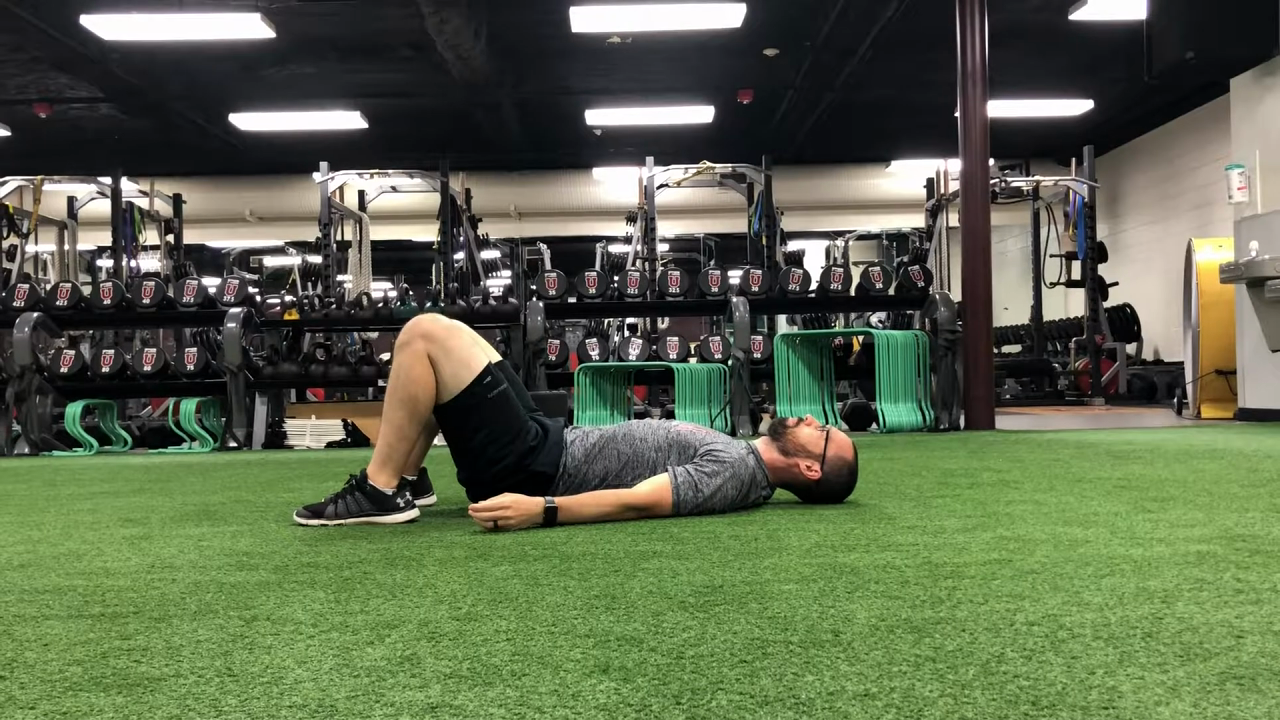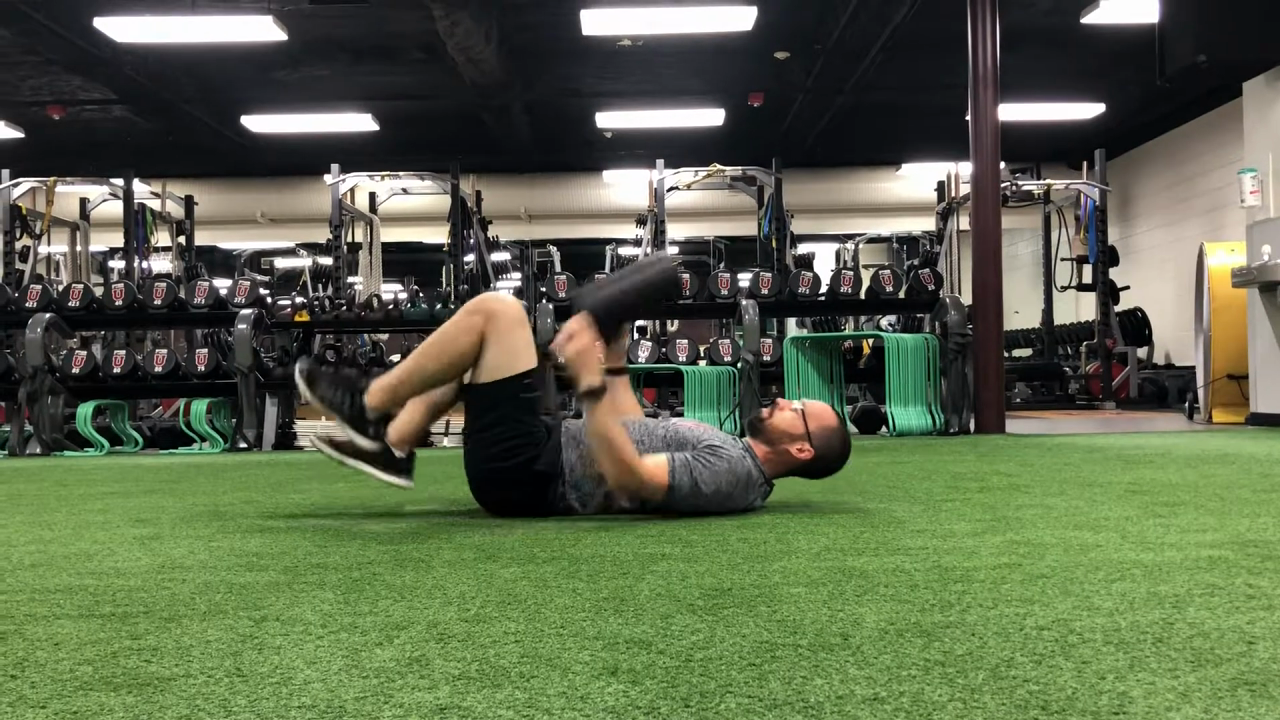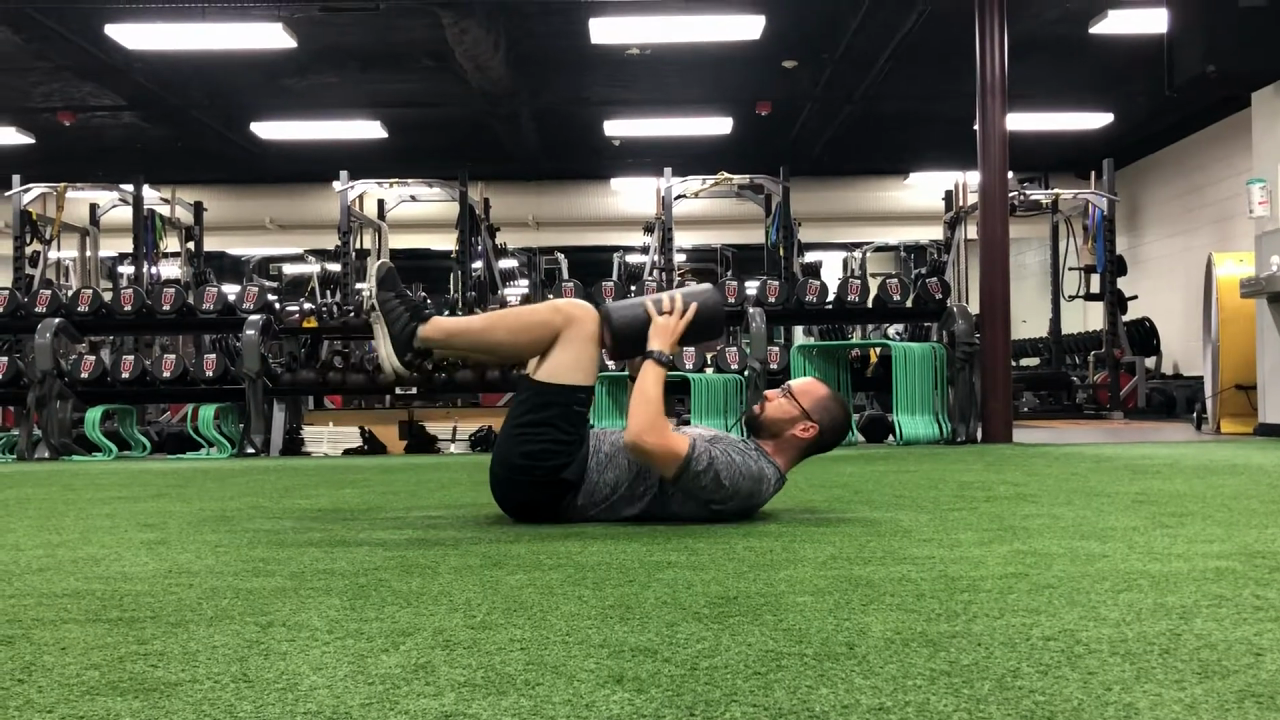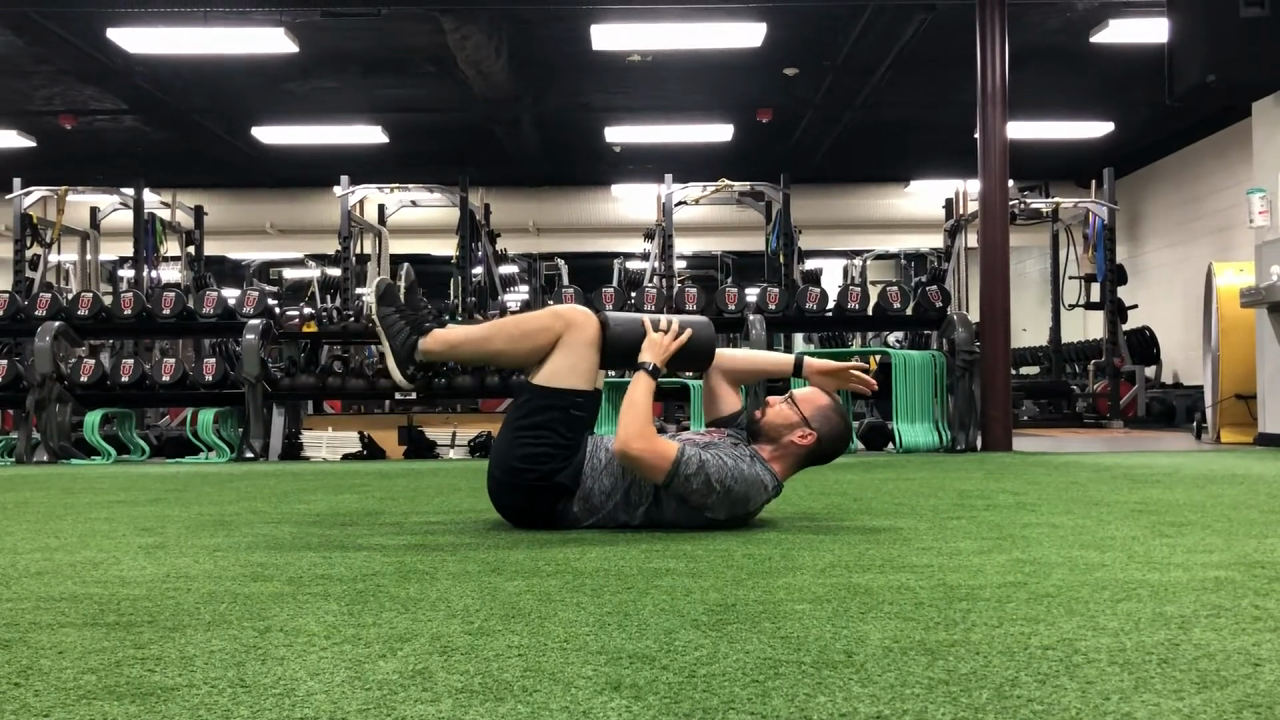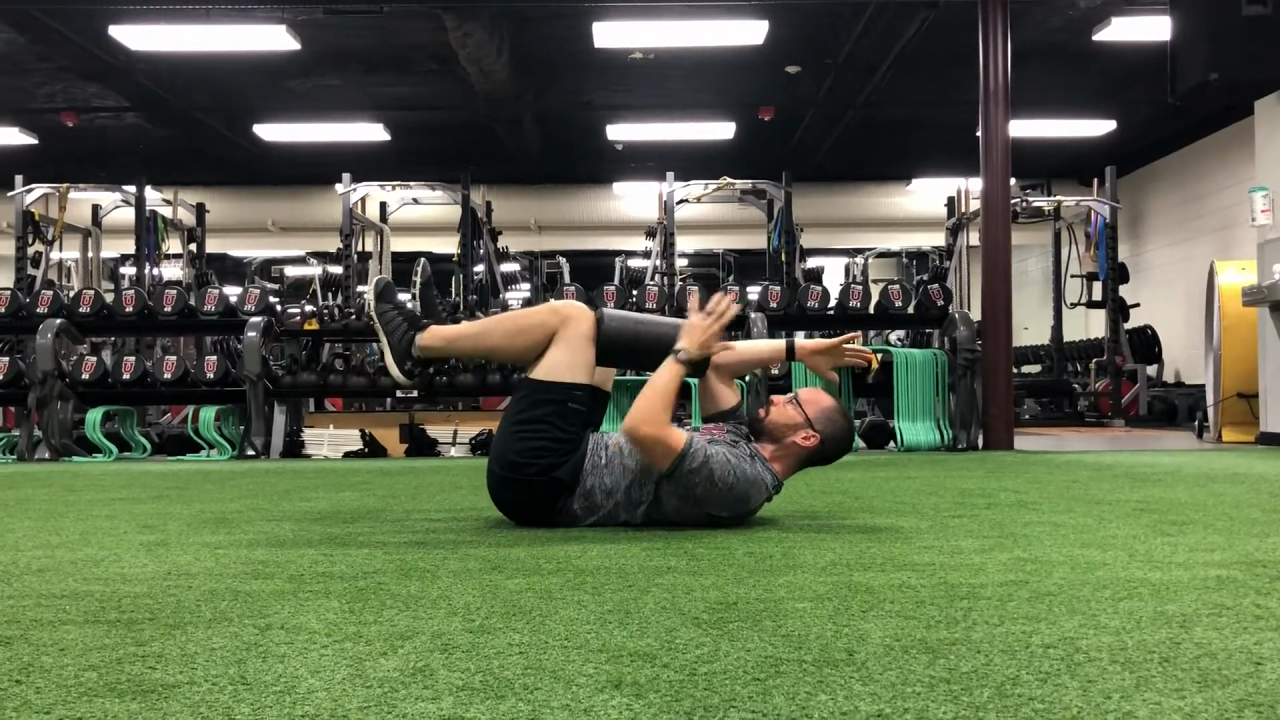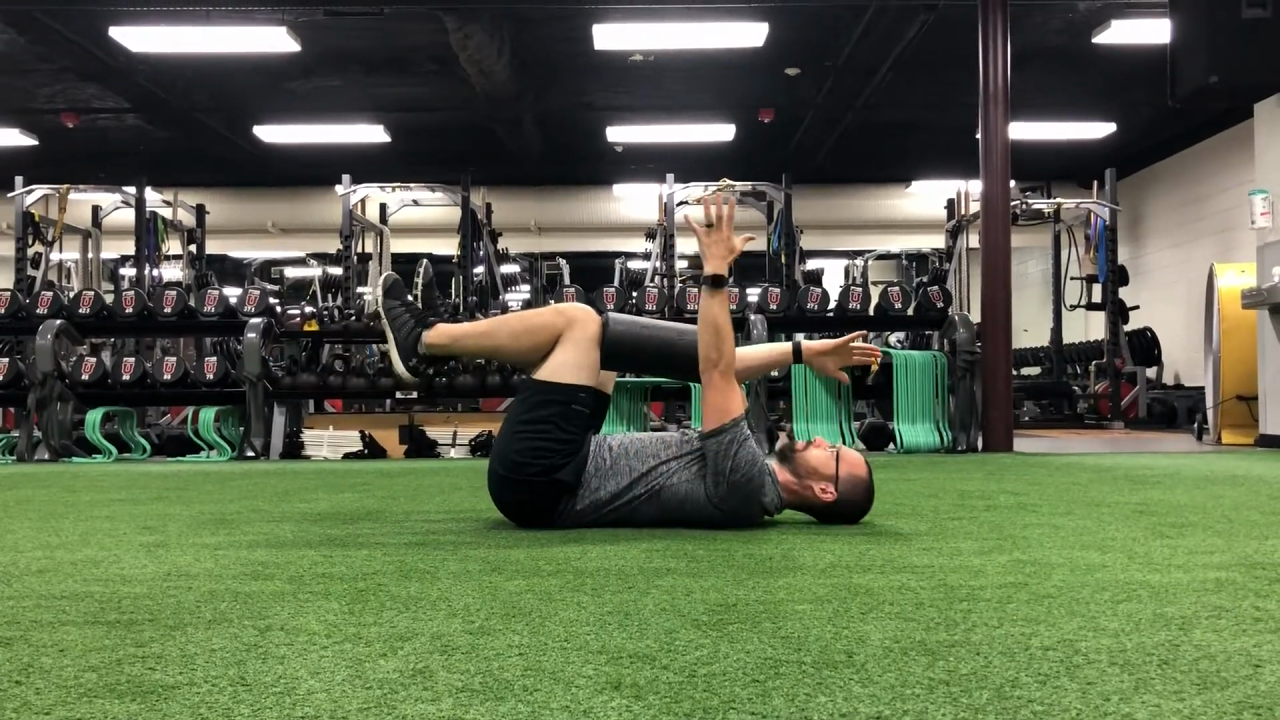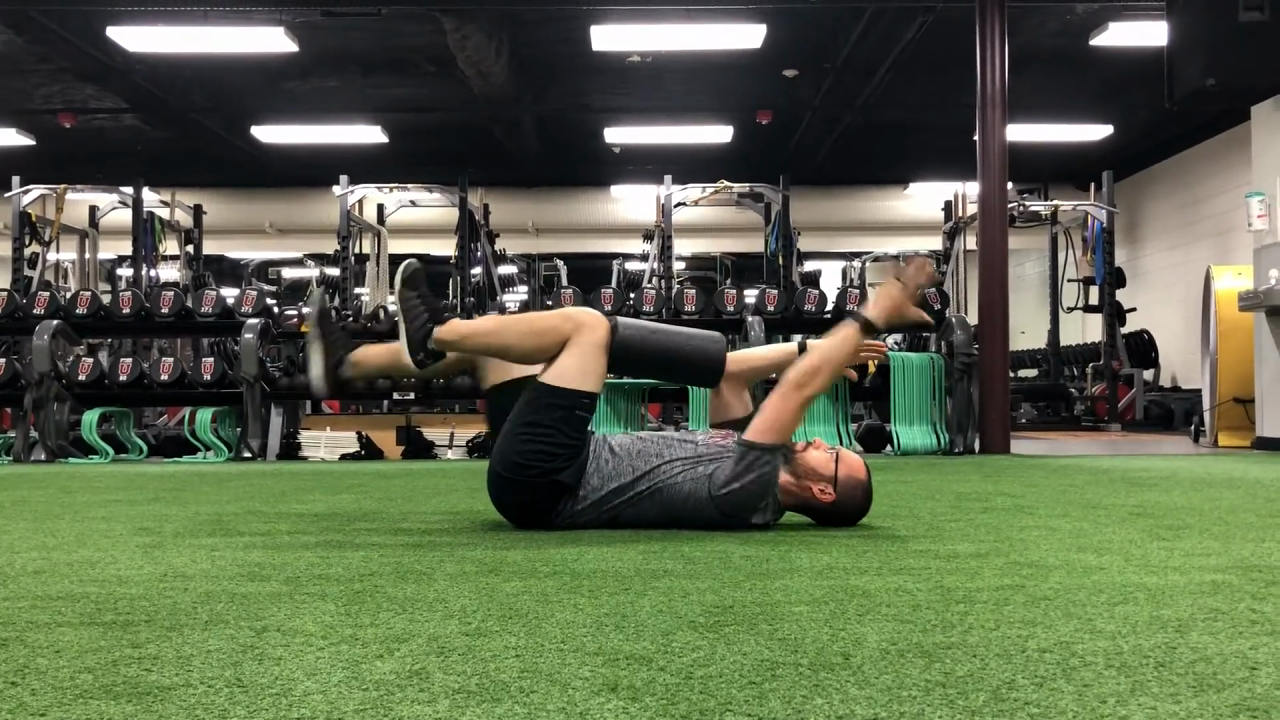
dt=0.7s
person 1, frame 1
left shoulder: (735, 471)
right shoulder: (734, 454)
left elbow: (635, 501)
left wrist: (540, 508)
left hip: (530, 467)
right hip: (552, 442)
left knee: (424, 334)
right knee: (442, 335)
left ankle: (381, 490)
right ankle: (406, 477)
person 1, frame 2
left shoulder: (732, 473)
right shoulder: (733, 457)
left elbow: (626, 478)
left wrist: (592, 379)
right wrist: (614, 362)
left hip: (524, 472)
right hip: (537, 442)
left knee: (495, 309)
right knee: (477, 343)
left ankle: (366, 409)
right ankle: (391, 448)
person 1, frame 3
left shoulder: (745, 476)
right shoulder: (744, 456)
left elbow: (642, 439)
right elbow: (657, 433)
left wrist: (658, 350)
right wrist: (647, 353)
left hip: (540, 478)
right hip: (551, 476)
left knee: (575, 316)
right knee: (556, 333)
left ankle: (416, 334)
right ankle: (418, 343)
person 1, frame 4
left shoulder: (737, 479)
right shoulder: (741, 449)
left elbow: (632, 446)
right elbow: (719, 364)
left wrist: (649, 363)
right wrist: (804, 364)
left hip: (538, 482)
right hip: (550, 480)
left knee: (575, 322)
right knee: (577, 338)
left ankle: (419, 348)
right ankle: (435, 337)
person 1, frame 5
left shoulder: (736, 476)
right shoulder: (741, 451)
left elbow: (641, 428)
right elbow: (713, 363)
left wrist: (687, 348)
right wrist: (798, 347)
left hip: (536, 482)
right hip: (559, 474)
left knee: (573, 317)
right knee: (597, 341)
left ankle: (419, 342)
right ankle: (443, 334)
person 1, frame 6
left shoulder: (746, 483)
right shoulder: (755, 473)
left elbow: (716, 372)
right elbow: (723, 372)
left wrist: (716, 271)
right wrist: (804, 350)
left hip: (537, 479)
right hip: (555, 476)
left knee: (578, 320)
right knee: (594, 342)
left ankle: (424, 340)
right ankle: (441, 334)
person 1, frame 7
left shoulder: (754, 495)
right shoulder: (744, 463)
left elbow: (792, 391)
right elbow: (727, 372)
left wrist: (869, 318)
right wrist: (808, 347)
left hip: (536, 483)
right hip: (544, 479)
left knee: (588, 322)
right knee: (481, 350)
left ankle: (435, 333)
right ankle: (345, 361)
